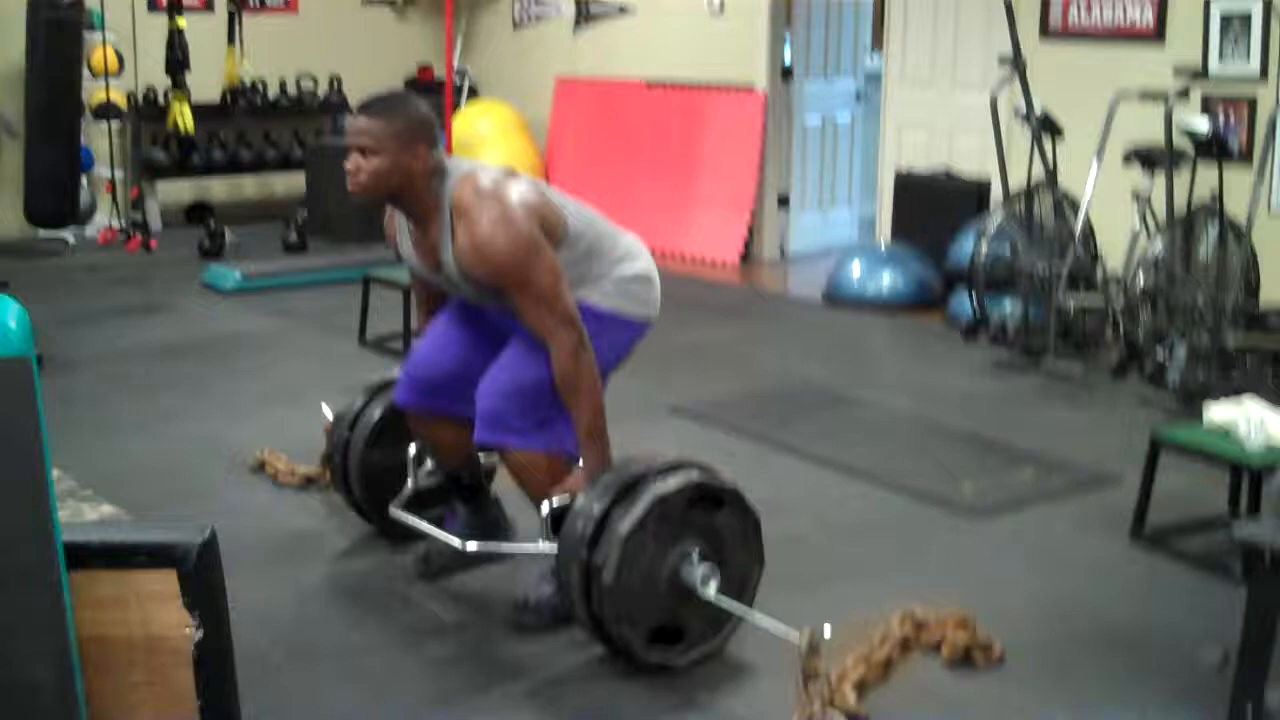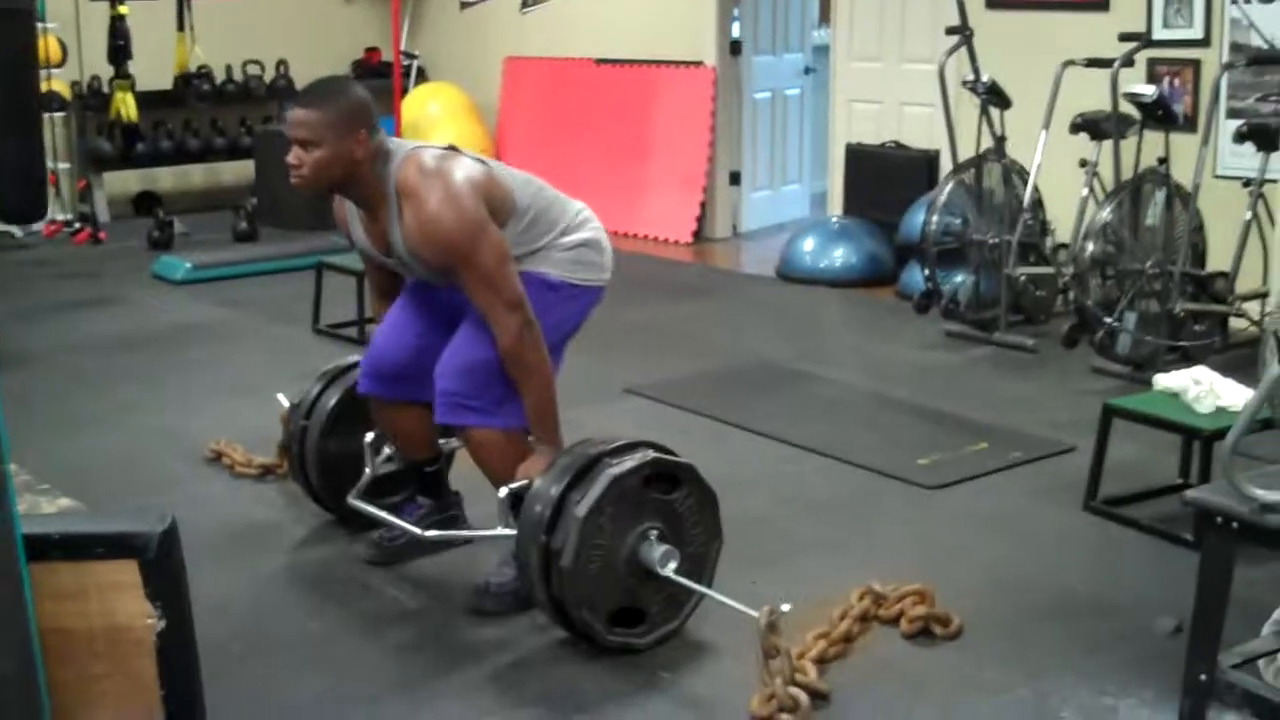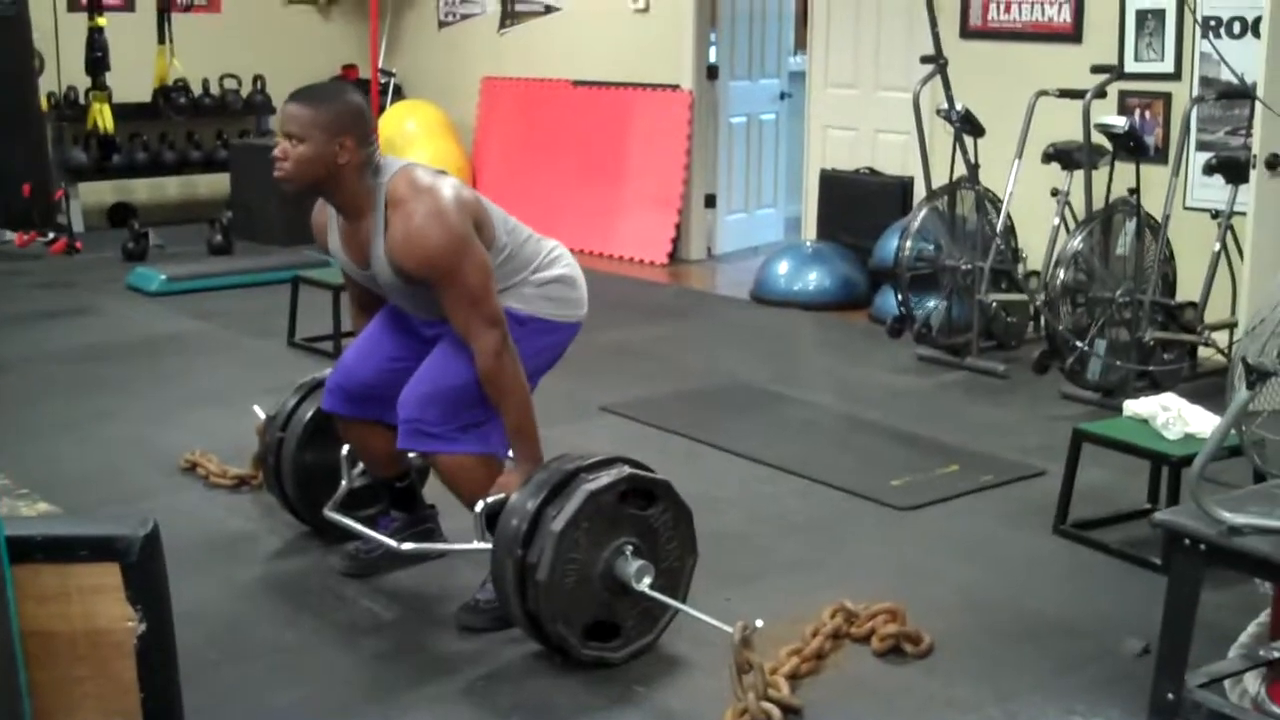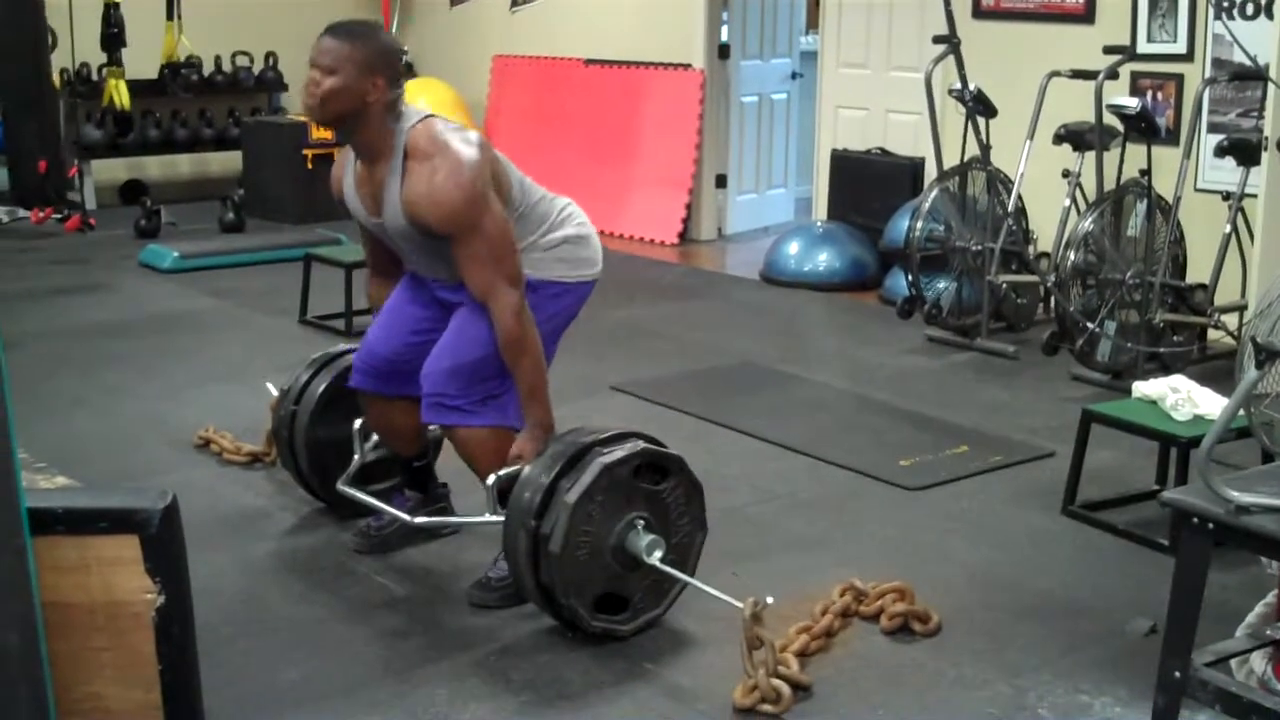
dt=0.5s
person 1, frame 1
left shoulder: (488, 222)
right shoulder: (402, 216)
left elbow: (567, 340)
right elbow: (432, 309)
left wrist: (595, 467)
left hip: (608, 291)
right hip: (519, 291)
left knee: (508, 409)
right knee: (424, 384)
right ankle: (478, 514)
person 1, frame 2
left shoulder: (435, 202)
right shoulder: (350, 198)
left elbow: (514, 323)
right elbow: (385, 293)
left wrist: (548, 448)
right wrist: (401, 350)
left hip: (557, 260)
right hip: (473, 263)
left knee: (467, 390)
right knee: (386, 374)
right ankle: (436, 507)
person 1, frame 3
left shoulder: (421, 219)
right shoulder: (328, 215)
left elbow: (490, 341)
right elbow: (366, 305)
left wrist: (528, 466)
right wrist: (375, 368)
left hip: (533, 299)
left knee: (431, 416)
right knee: (349, 391)
right ankle: (412, 521)
person 1, frame 4
left shoulder: (441, 172)
right shoulder: (348, 170)
left elbow: (507, 301)
right elbow: (384, 269)
left wrist: (540, 433)
right wrist: (394, 336)
left hip: (547, 261)
left knee: (454, 390)
right knee: (376, 370)
right ankle: (424, 497)
